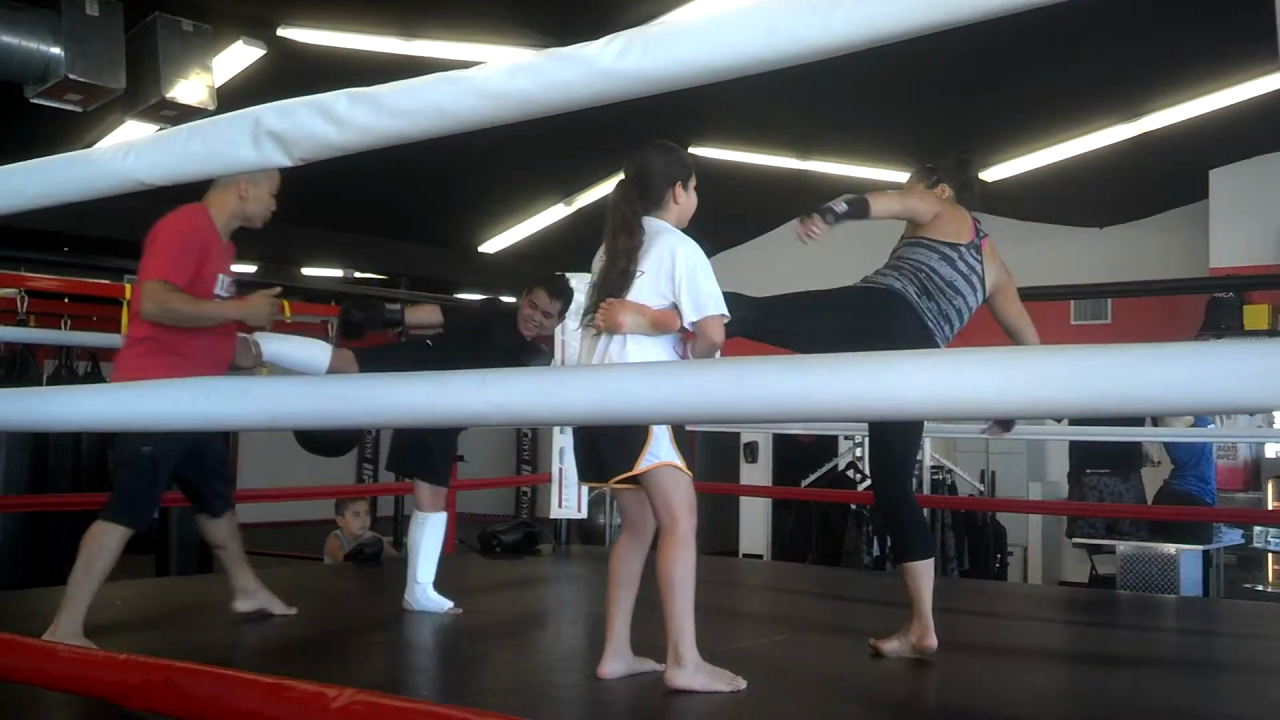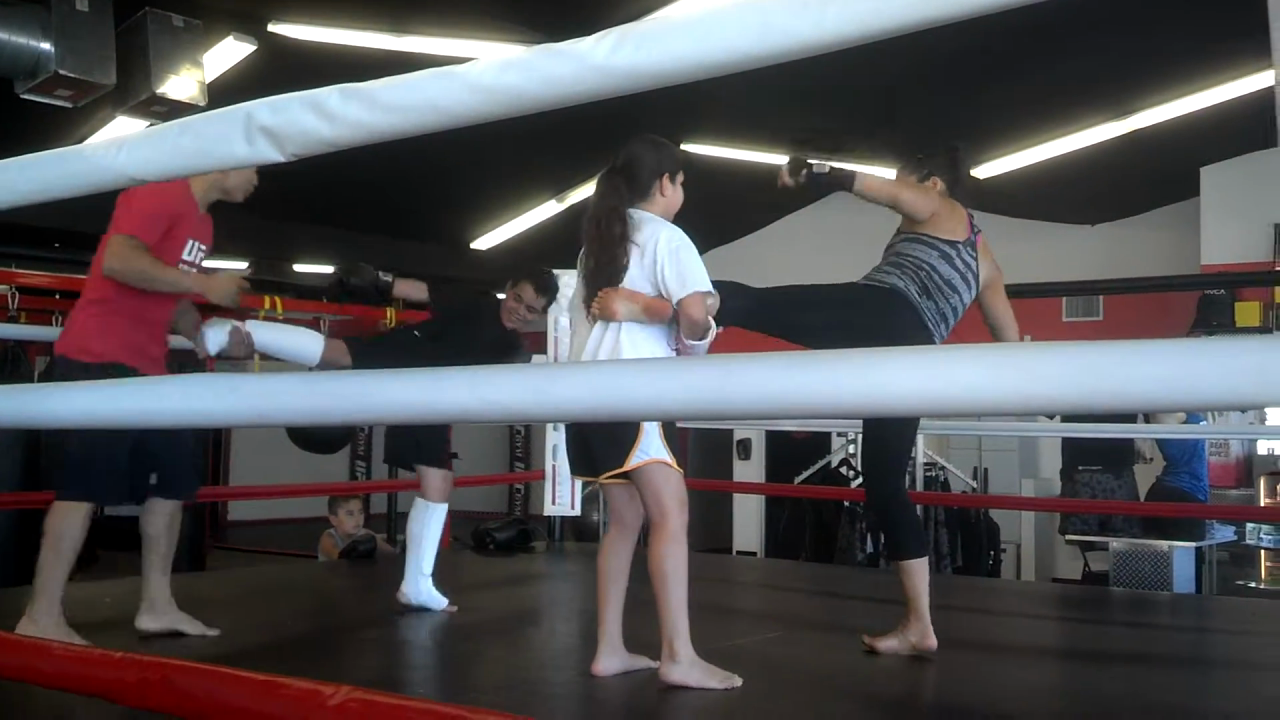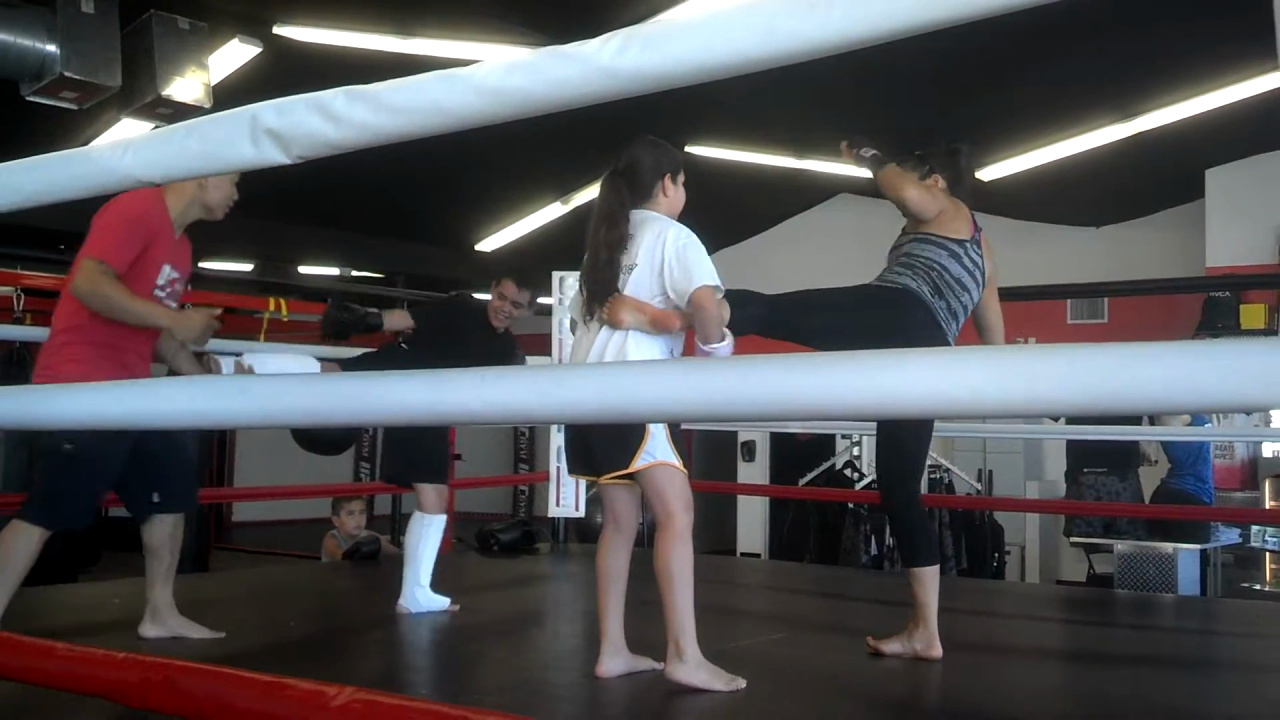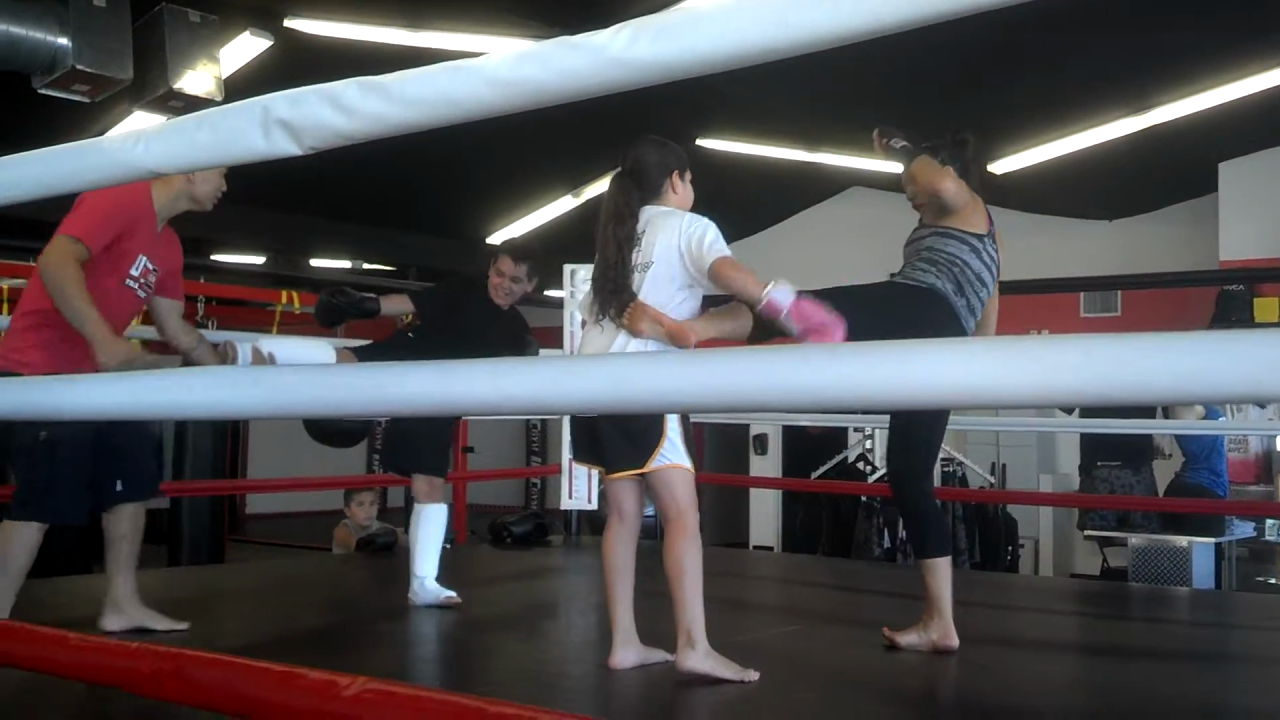
dt=0.2s
person 1, frame 1
left shoulder: (612, 247)
right shoulder: (679, 248)
right elbow: (711, 332)
left knee: (640, 523)
right knee: (680, 520)
left ankle: (616, 652)
right ankle: (684, 660)
person 1, frame 2
left shoulder: (597, 240)
right shoulder: (666, 236)
right elbow: (693, 311)
right wrist: (694, 341)
left knee: (625, 519)
right knee: (670, 515)
left ankle: (609, 649)
right ankle: (679, 656)
person 1, frame 3
left shoulder: (605, 239)
right shoulder: (671, 233)
right elbow: (705, 303)
right wrist: (717, 349)
left knee: (621, 521)
right knee: (676, 515)
left ankle: (612, 651)
right ankle: (685, 654)
person 1, frame 4
left shoulder: (617, 233)
right shoulder: (686, 227)
right elbow: (729, 272)
right wrist: (796, 308)
left knee: (624, 515)
right knee: (682, 516)
left ankle: (624, 642)
right ankle: (694, 644)
person 2, frame 1
left shoulder: (940, 211)
right shoulder: (994, 266)
left elbow: (893, 202)
right elbow: (1031, 345)
left wrist: (834, 210)
left hip: (878, 312)
right hip: (916, 351)
left knee: (753, 312)
right knee: (895, 488)
right ankle: (921, 625)
person 2, frame 2
left shoulder: (935, 206)
right shoulder: (984, 260)
left elbow: (887, 191)
right elbow: (1011, 343)
left wrist: (816, 173)
left hip: (876, 311)
right hip: (911, 348)
left knee: (750, 302)
right knee: (886, 485)
left ankle: (647, 305)
right ankle: (918, 627)
person 2, frame 3
left shoulder: (941, 206)
right shoulder: (982, 253)
left elbow: (904, 191)
right elbow: (995, 343)
left wrist: (871, 156)
left hip: (891, 315)
right hip: (926, 348)
left knee: (764, 310)
right knee: (901, 491)
left ankle: (660, 316)
right ankle: (925, 633)
person 2, frame 4
left shoulder: (960, 199)
right shoulder: (986, 239)
left elbow: (940, 183)
right elbow: (985, 330)
left wrist: (902, 147)
left hip: (913, 311)
right hip: (947, 343)
right knee: (911, 481)
left ankle: (684, 327)
right ankle: (940, 623)
person 3, frame 1
left shoulder: (221, 243)
right shoulder: (183, 228)
right elbow: (153, 304)
left wrist: (243, 348)
right wrist: (240, 308)
left knee: (217, 495)
right knee: (128, 508)
left ankle: (247, 589)
right ankle: (66, 627)
person 3, frame 2
left shoulder: (201, 220)
right shoulder: (162, 193)
right elbow: (115, 261)
left wrist: (220, 341)
right wrist: (203, 284)
left hip: (143, 365)
right hip: (99, 356)
left knee: (172, 475)
right knee: (83, 484)
left ankle: (157, 606)
right ankle: (41, 616)
person 3, frame 3
left shoulder: (179, 245)
right shoulder: (136, 210)
right elbow: (87, 283)
left wrist: (208, 379)
right wrist: (174, 319)
right hip: (80, 383)
left knee: (171, 486)
right knee: (50, 507)
left ankle: (160, 613)
person 3, frame 4
left shoulder: (168, 245)
right shoulder: (120, 199)
left elbow: (176, 328)
right elbow: (55, 261)
right wrist: (100, 338)
left hip: (94, 372)
right hip: (41, 366)
left knee: (134, 473)
right knee: (40, 500)
left ankle: (123, 603)
person 4, frame 1
left shoulder: (532, 357)
right shoulder: (495, 312)
right elbow: (439, 314)
right wrist: (389, 313)
right hip: (414, 368)
left knee: (433, 497)
right knee: (342, 363)
left ankle: (418, 590)
person 4, frame 2
left shoulder: (512, 351)
right shoulder: (476, 304)
right elbow: (423, 293)
right wrist: (379, 282)
right hip: (402, 358)
left knee: (439, 484)
right knee: (334, 354)
left ankle: (416, 583)
right ankle: (240, 333)
person 4, frame 3
left shoulder: (505, 351)
right shoulder: (461, 309)
right elbow: (407, 319)
right wrist: (367, 319)
right hip: (392, 373)
left knee: (434, 497)
right knee: (327, 375)
left ankle: (415, 593)
person 4, frame 4
left shoulder: (516, 331)
right shoulder: (464, 291)
right elbow: (411, 302)
right wrist: (367, 304)
right hip: (402, 363)
left knee: (431, 487)
right knee: (344, 363)
left ankle: (423, 582)
right ankle: (253, 354)
